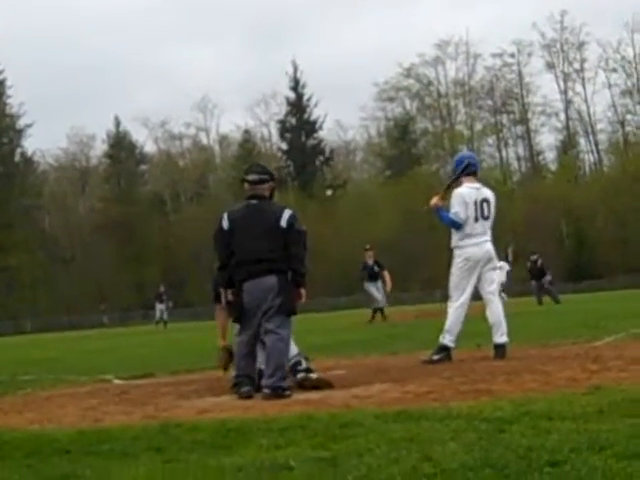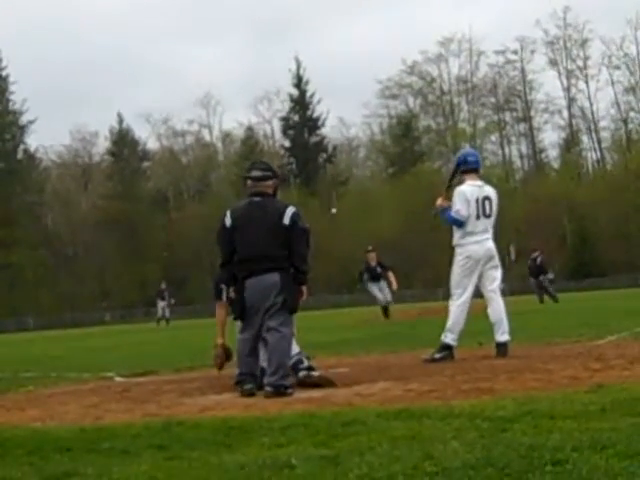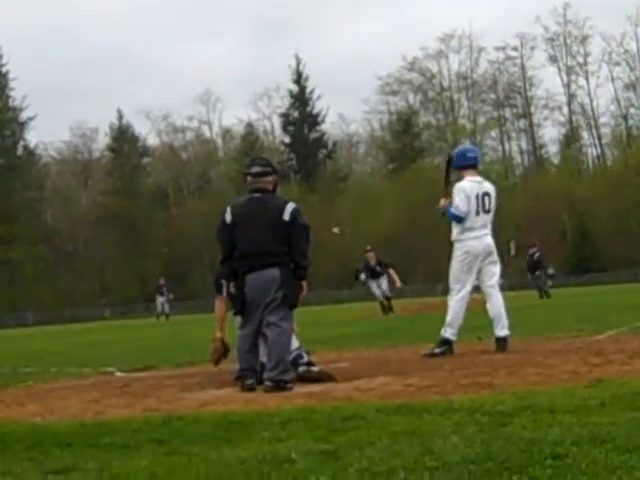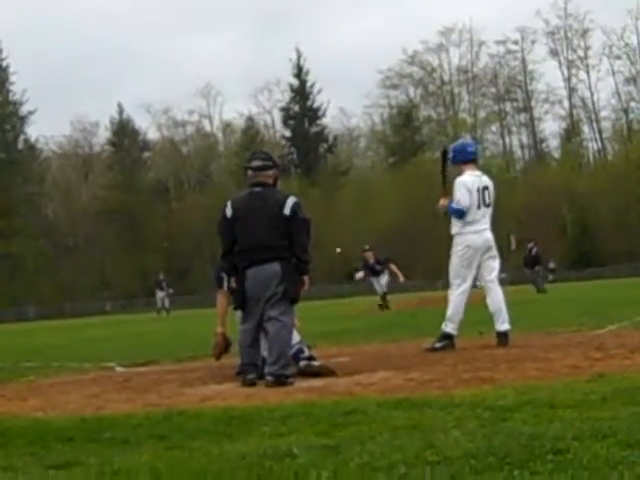
dt=0.1s
person 1, frame 1
left shoulder: (229, 217)
right shoulder: (284, 215)
left elbow: (223, 255)
right elbow: (296, 252)
left wrist: (227, 285)
right wrist: (299, 283)
left hip: (245, 284)
right hip: (275, 281)
left knee: (245, 334)
right knee: (276, 332)
left ankle: (244, 383)
right ankle: (274, 384)
person 1, frame 2
left shoulder: (233, 214)
right shoulder: (287, 212)
left elbow: (226, 253)
right elbow: (299, 250)
left wrist: (230, 282)
right wrist: (301, 280)
left hip: (248, 281)
right hip: (278, 279)
left knee: (248, 332)
right knee: (278, 330)
left ankle: (246, 381)
right ankle: (276, 382)
person 1, frame 3
left shoulder: (233, 211)
right shoulder: (287, 208)
left elbow: (226, 248)
right elbow: (299, 246)
left wrist: (231, 278)
right wrist: (301, 276)
left hip: (247, 277)
right hip: (278, 274)
left knee: (248, 327)
right knee: (278, 325)
left ankle: (247, 376)
right ankle: (276, 377)
person 1, frame 4
left shoulder: (233, 205)
right shoulder: (287, 202)
left elbow: (227, 243)
right elbow: (300, 241)
left wrist: (232, 272)
right wrist: (303, 270)
left hip: (248, 271)
right hip: (279, 269)
left knee: (249, 322)
right knee: (279, 320)
left ankle: (248, 371)
right ankle: (277, 372)
person 2, frame 1
left shoulder: (460, 193)
right shoulder: (488, 193)
left elbow: (456, 223)
right elbow: (487, 221)
left wrist: (439, 209)
left hip: (467, 252)
right hip: (487, 248)
left knee: (458, 300)
right knee: (492, 296)
left ankle: (445, 347)
right ankle: (500, 344)
person 2, frame 2
left shoulder: (462, 190)
right shoulder: (491, 191)
left elbow: (458, 221)
right elbow: (490, 219)
left wrist: (443, 209)
left hip: (468, 249)
right hip: (488, 246)
left knee: (459, 298)
right knee: (493, 294)
left ankle: (448, 346)
right ankle: (502, 342)
person 2, frame 3
left shoulder: (462, 186)
right shoulder: (489, 187)
left elbow: (459, 217)
right elbow: (485, 214)
left wrist: (446, 208)
left hip: (467, 245)
right hip: (487, 242)
left knee: (458, 293)
right knee: (492, 289)
left ankle: (447, 340)
right ankle: (502, 337)
person 2, frame 4
left shoulder: (462, 180)
right shoulder: (487, 181)
left elbow: (460, 211)
right elbow: (481, 209)
left wrist: (446, 206)
left hip: (467, 239)
right hip: (486, 236)
left knee: (458, 287)
right knee: (492, 284)
left ankle: (448, 335)
right ankle: (502, 331)
